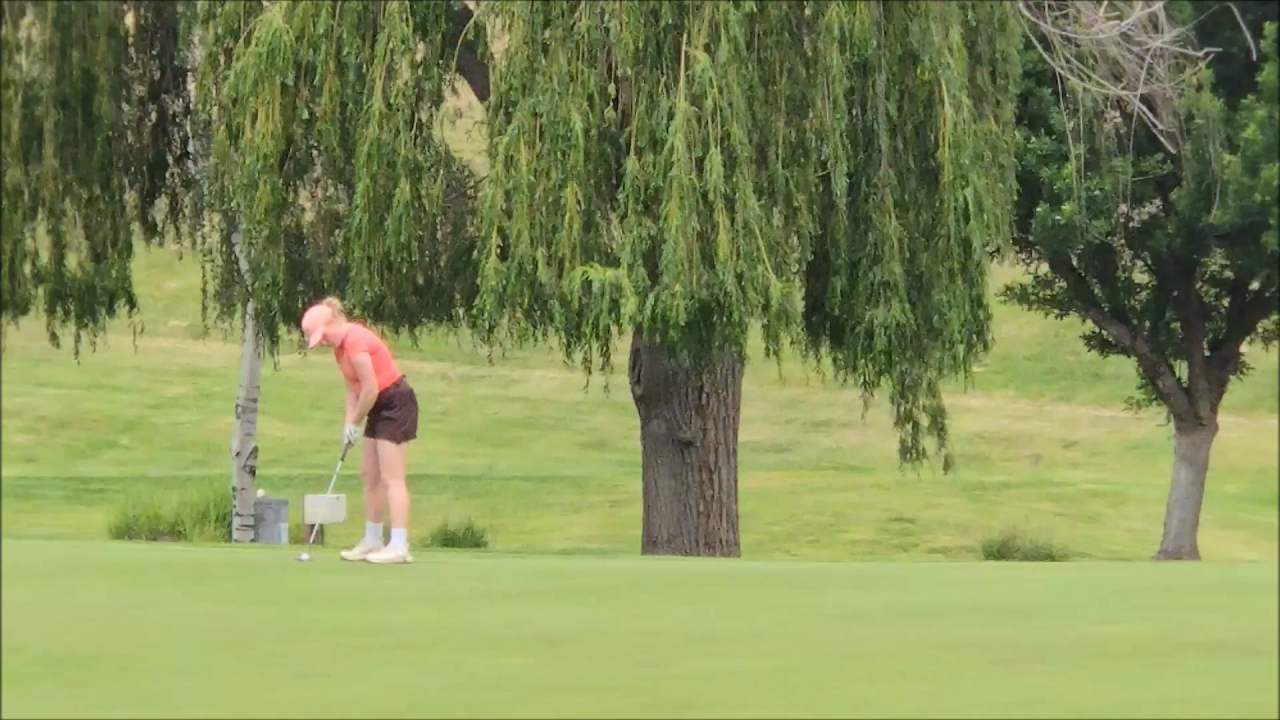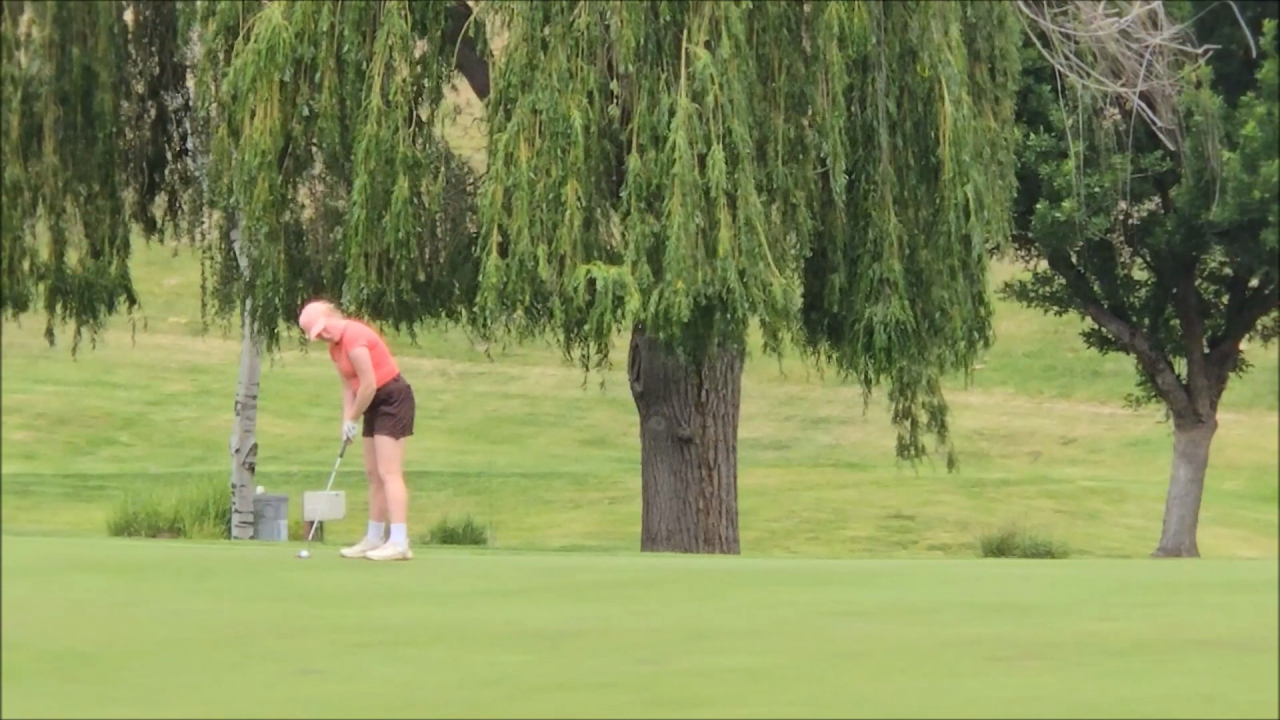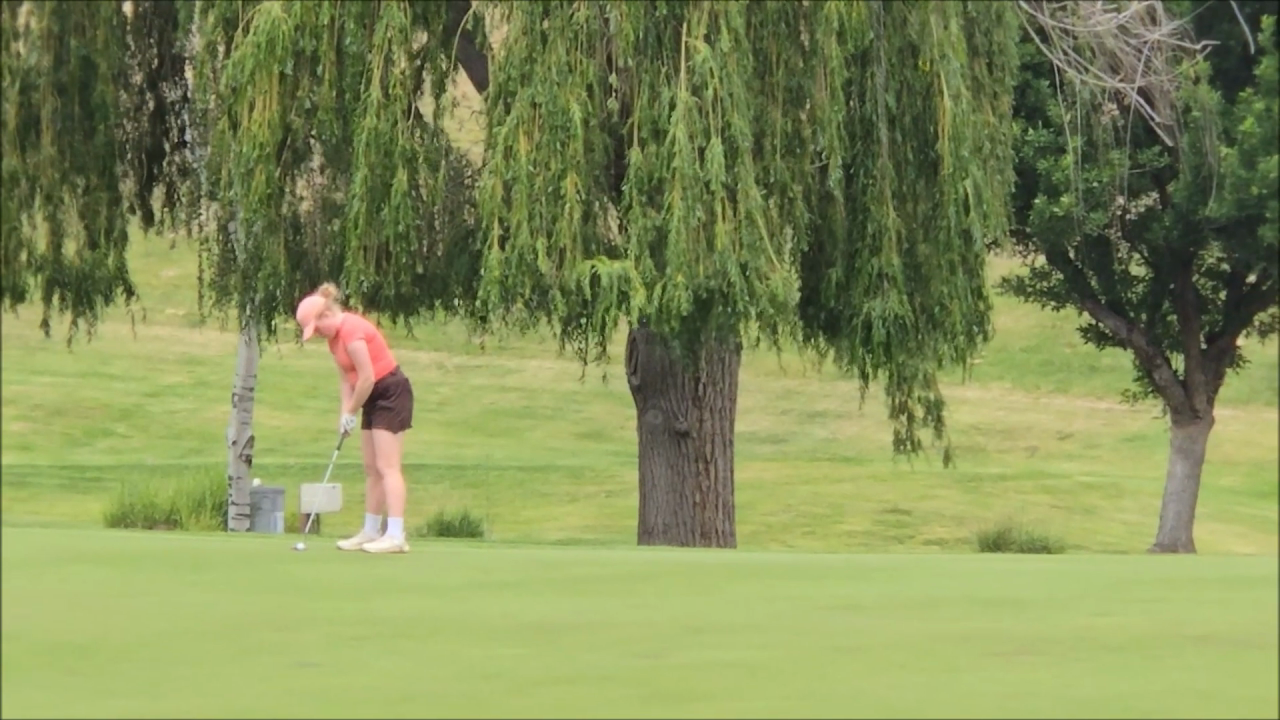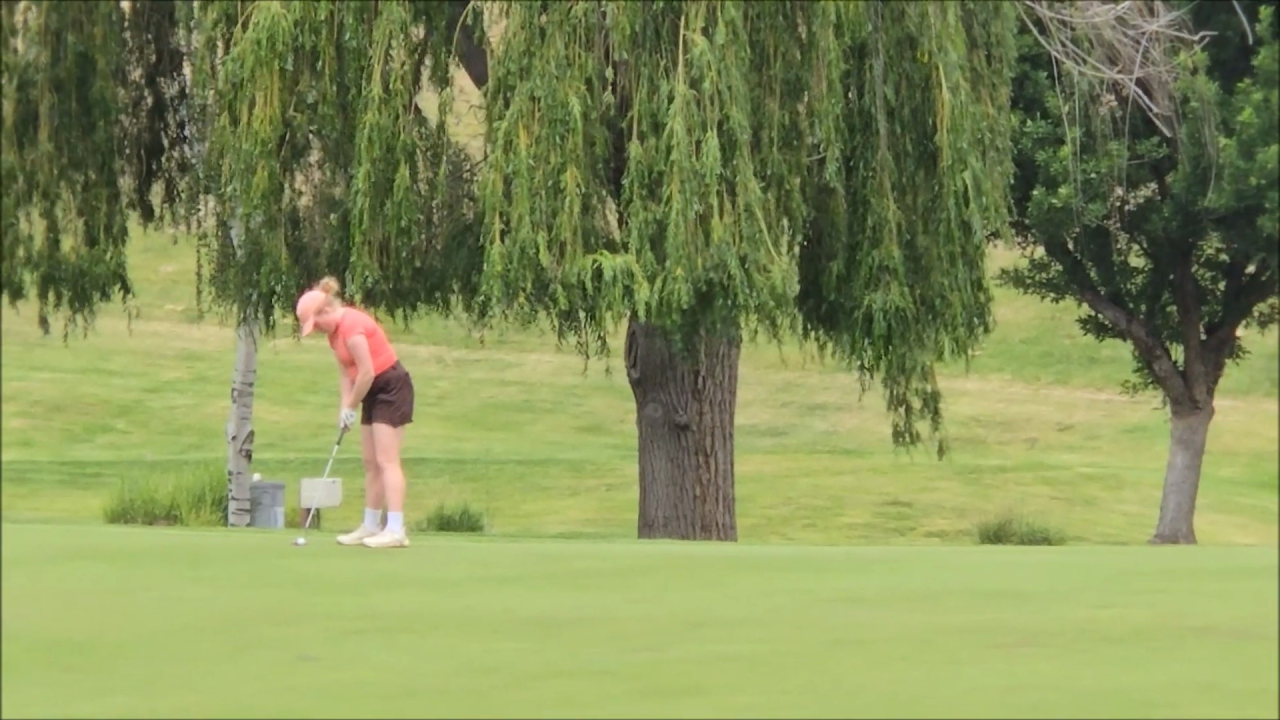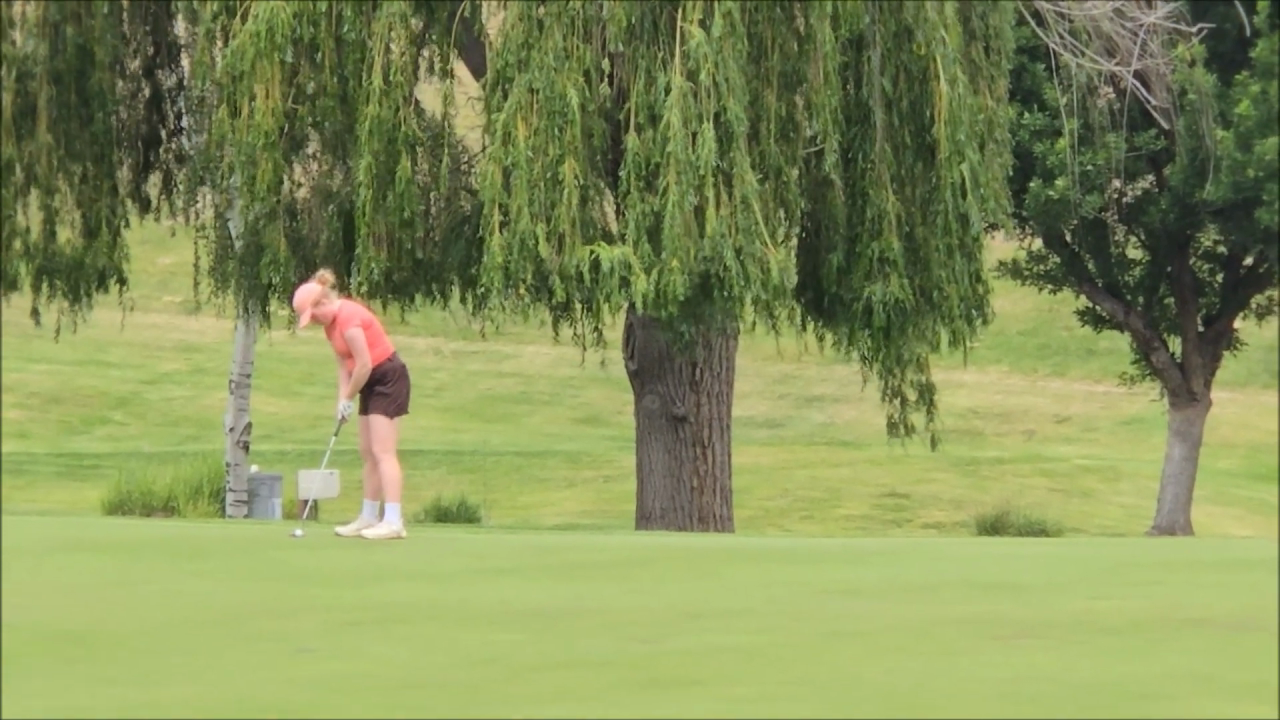
dt=0.3s
person 1, frame 1
left shoulder: (355, 342)
right shoulder: (340, 347)
left elbow: (371, 390)
right elbow: (353, 388)
left wrist: (355, 422)
right wrist: (349, 423)
left hip: (396, 405)
right hip: (380, 409)
left knee: (391, 478)
right knee: (370, 475)
left ankle: (399, 546)
right ankle: (372, 540)
person 1, frame 2
left shoulder: (354, 337)
right shoulder: (336, 345)
left elbow: (369, 385)
right elbow: (349, 385)
left wrist: (352, 418)
right wrist: (347, 420)
left hip: (393, 401)
right hip: (376, 405)
left knee: (388, 473)
right knee: (374, 475)
left ankle: (399, 542)
right ankle: (374, 538)
person 1, frame 3
left shoulder: (351, 330)
right shoulder: (335, 337)
left elbow: (367, 377)
right elbow: (346, 378)
left wrist: (351, 411)
right wrist: (345, 413)
left hip: (391, 394)
right hip: (374, 398)
left knee: (387, 467)
right knee: (371, 468)
left ankle: (396, 536)
right ankle: (371, 531)
person 1, frame 4
left shoulder: (351, 325)
right shoulder: (335, 332)
left elbow: (367, 373)
right elbow: (347, 373)
left wrist: (351, 407)
right wrist: (345, 408)
left hip: (392, 389)
right hip: (374, 393)
left knee: (386, 461)
right knee: (371, 462)
left ankle: (396, 530)
right ankle: (371, 526)
person 1, frame 5
left shoulder: (348, 317)
right shoulder: (331, 324)
left elbow: (364, 364)
right elbow: (344, 364)
left wrist: (348, 398)
right wrist: (343, 400)
left hip: (389, 380)
right hip: (371, 384)
left knee: (382, 452)
right knee: (368, 454)
left ankle: (393, 521)
right ankle: (369, 517)
